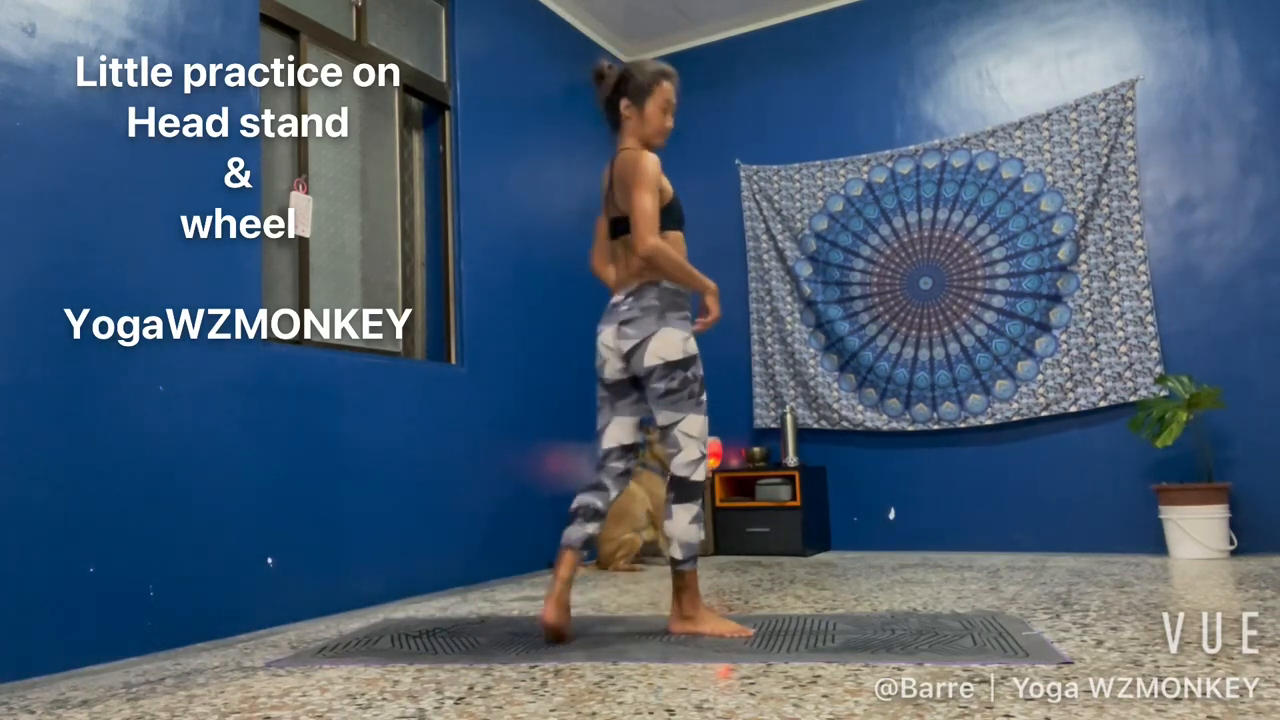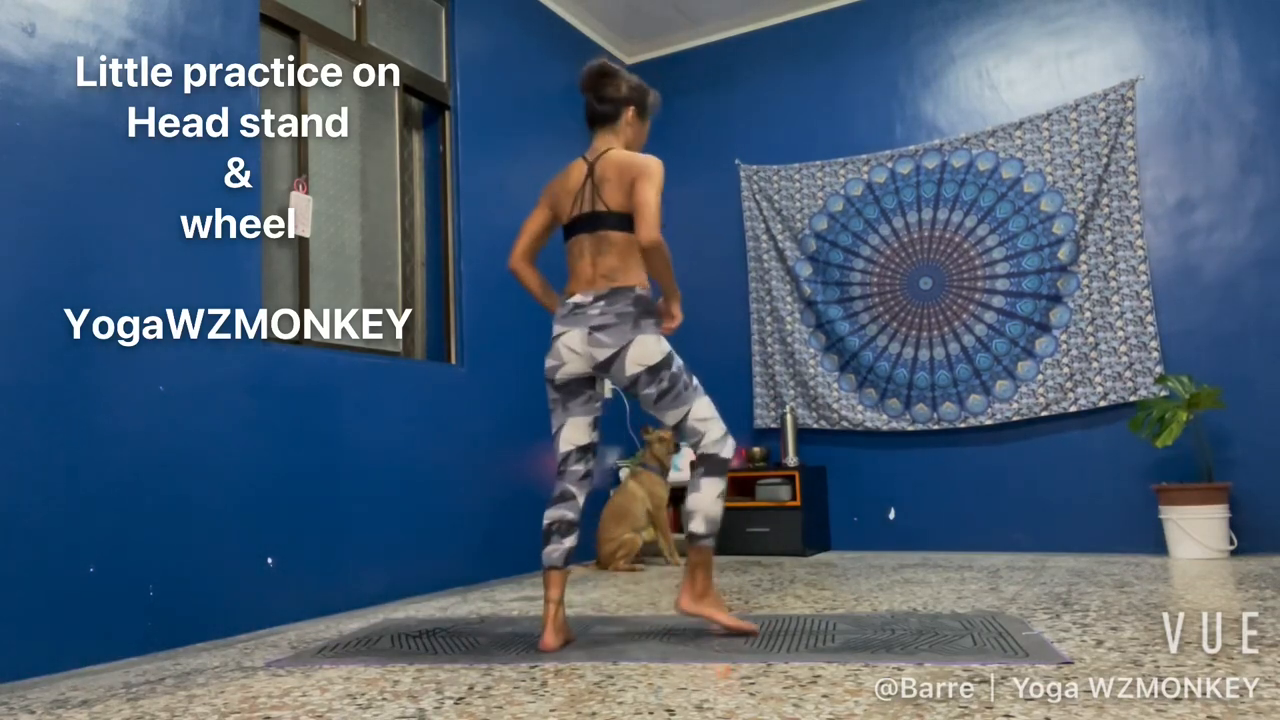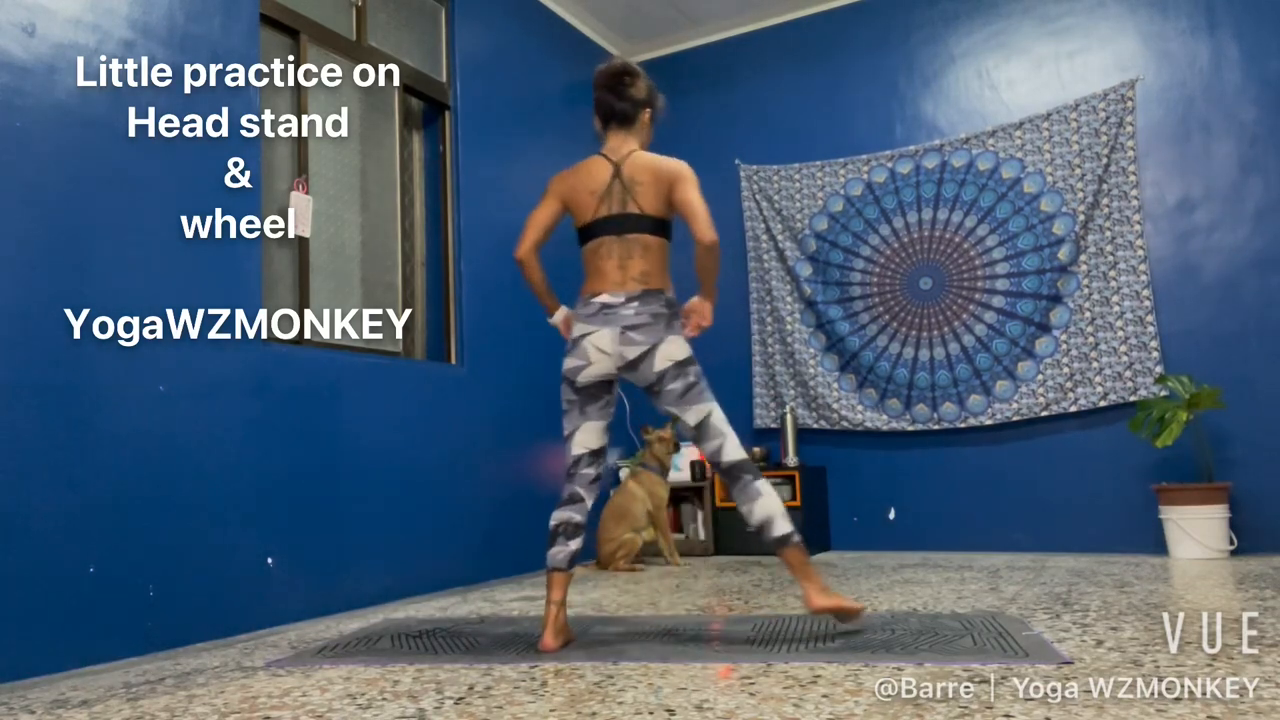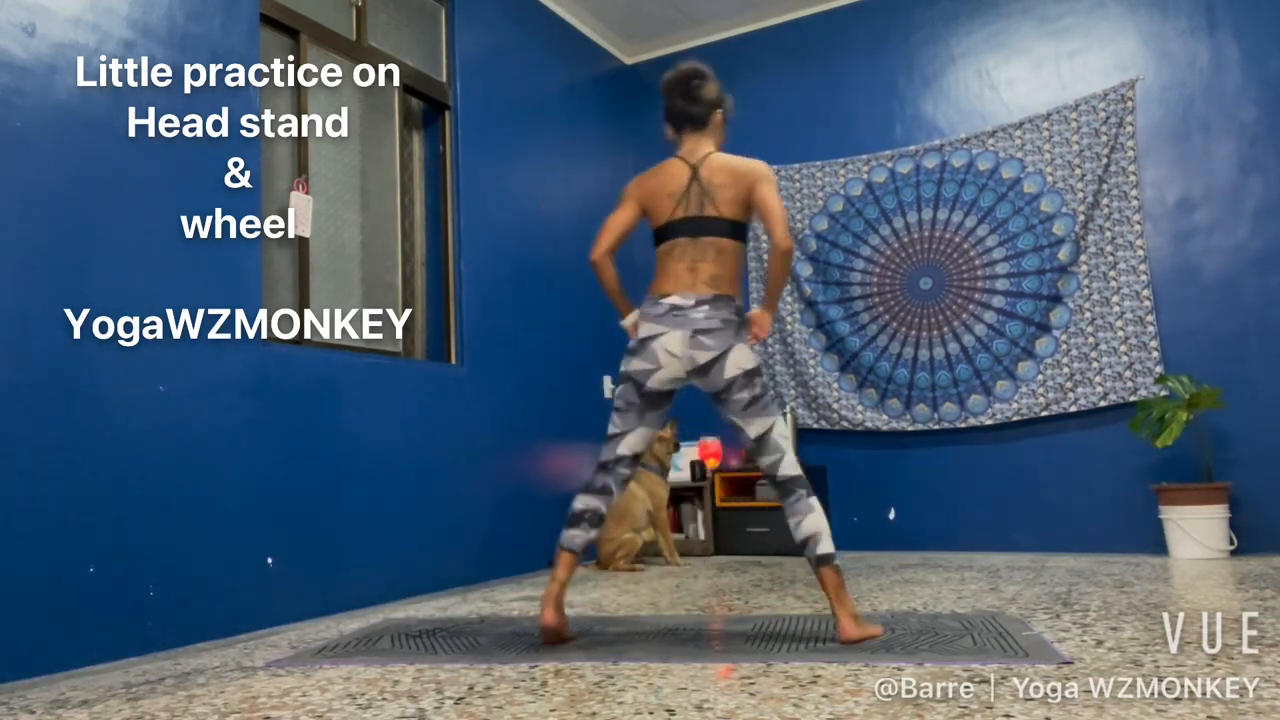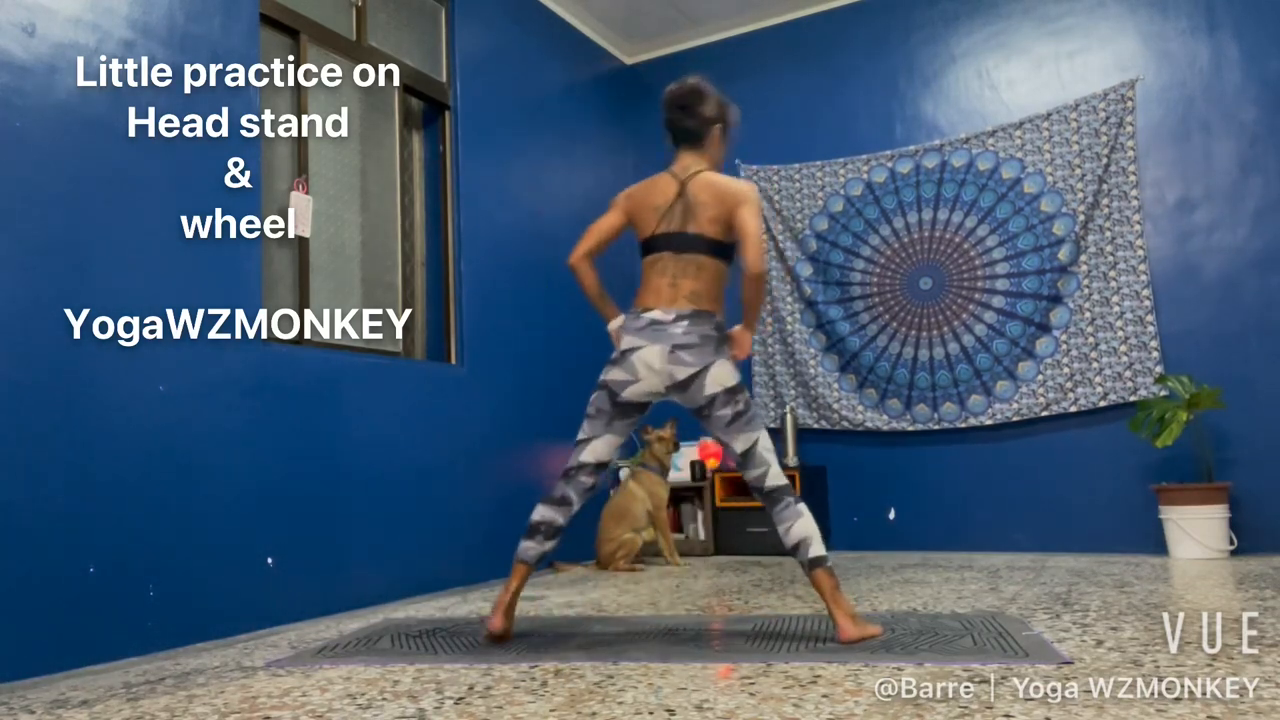
dt=0.3s
person 1, frame 1
left shoulder: (615, 171)
right shoulder: (643, 162)
left elbow: (600, 259)
right elbow: (648, 244)
right wrist: (706, 285)
left hip: (618, 323)
right hip: (659, 320)
left knee: (611, 466)
right knee: (688, 464)
left ankle: (558, 598)
right ankle: (688, 608)
person 1, frame 2
left shoulder: (560, 181)
right shoulder: (641, 166)
left elbow: (519, 259)
right elbow: (649, 238)
right wrist: (671, 297)
left hip: (568, 331)
right hip: (624, 324)
left knee: (570, 475)
right knee: (714, 443)
left ankle: (553, 621)
right ankle: (697, 586)
person 1, frame 3
left shoulder: (569, 180)
right shoulder: (671, 170)
left elbow: (524, 253)
right elbow: (707, 239)
left wrist: (557, 313)
right wrist: (707, 299)
left hip: (590, 330)
right hip: (651, 327)
left knee: (580, 476)
right knee: (732, 458)
left ankle: (554, 622)
right ankle: (811, 585)
person 1, frame 4
left shoulder: (647, 182)
right shoulder: (752, 173)
left elbow: (600, 254)
right elbow: (783, 242)
left wrist: (629, 314)
right wrist: (768, 310)
left hip: (660, 331)
right hip: (723, 333)
left knee: (613, 468)
right knee: (786, 473)
left ankle: (552, 600)
right ankle: (845, 615)
person 1, frame 5
left shoulder: (636, 195)
right shoulder: (736, 192)
left elbow: (579, 258)
right elbow: (757, 267)
left wrist: (615, 322)
right wrist: (750, 327)
left hip: (640, 345)
right hip: (701, 347)
left knee: (577, 476)
right knee: (773, 482)
left ankle: (505, 606)
right ankle: (842, 615)
